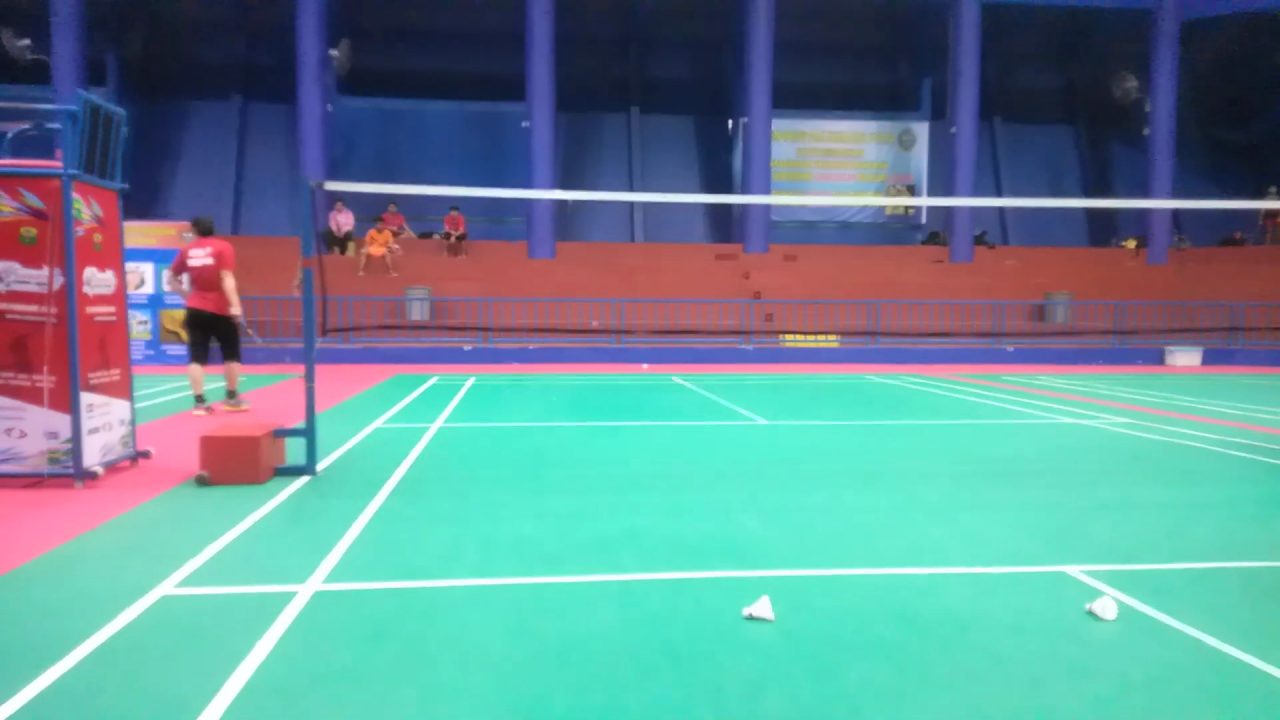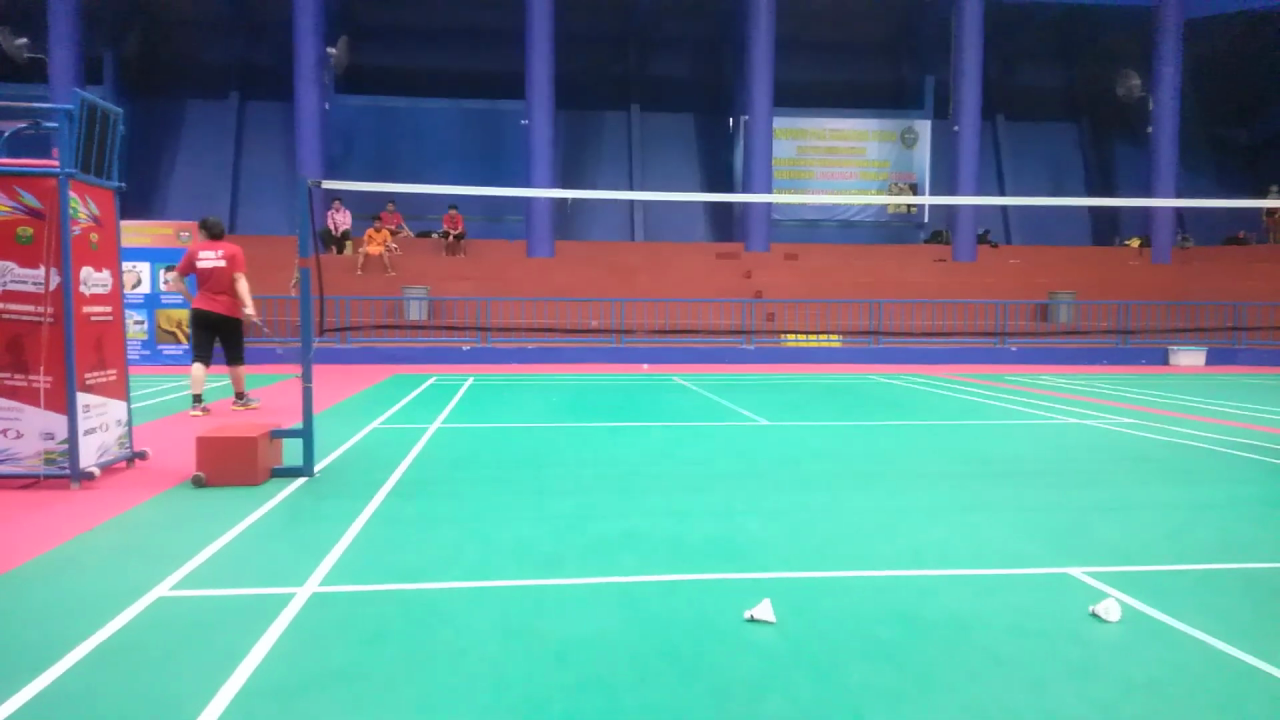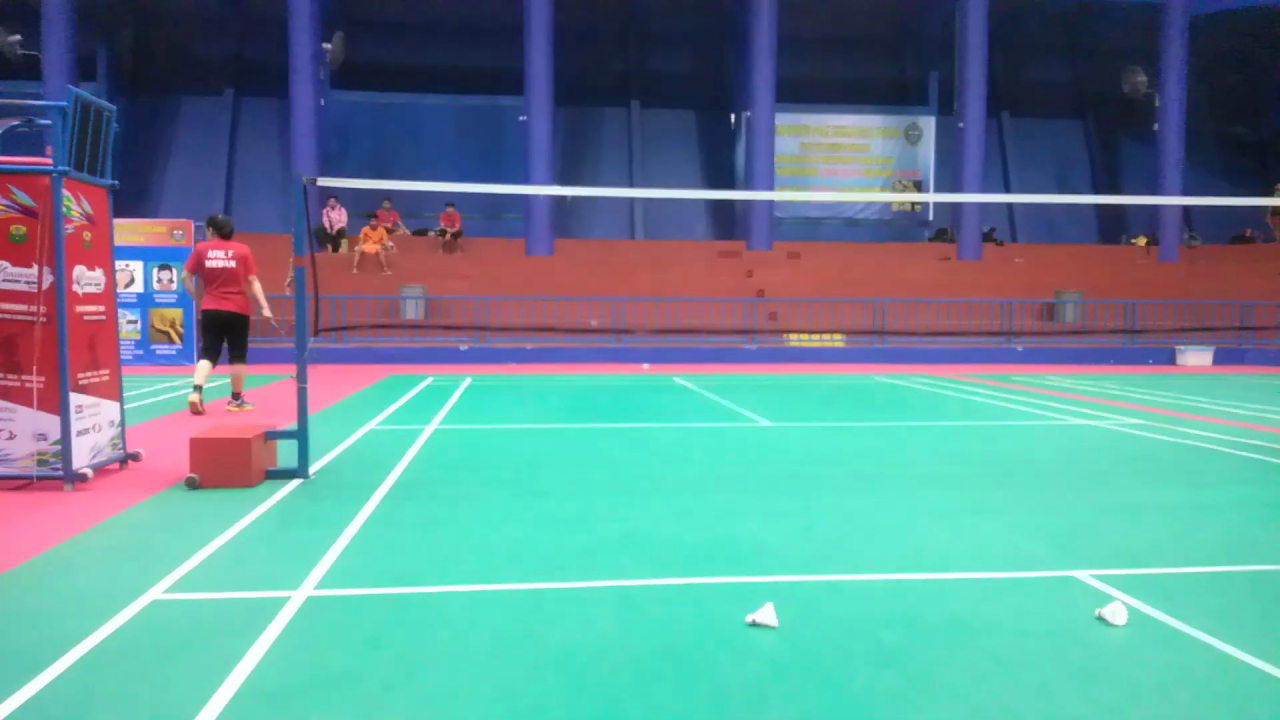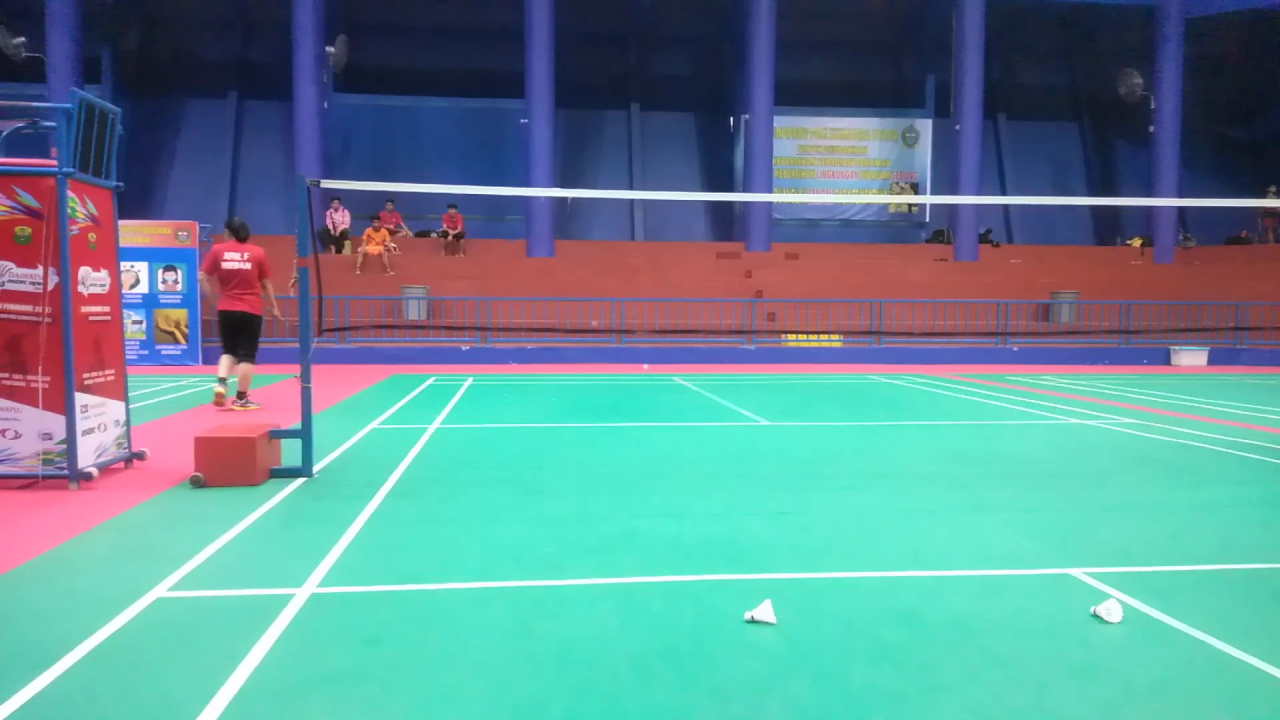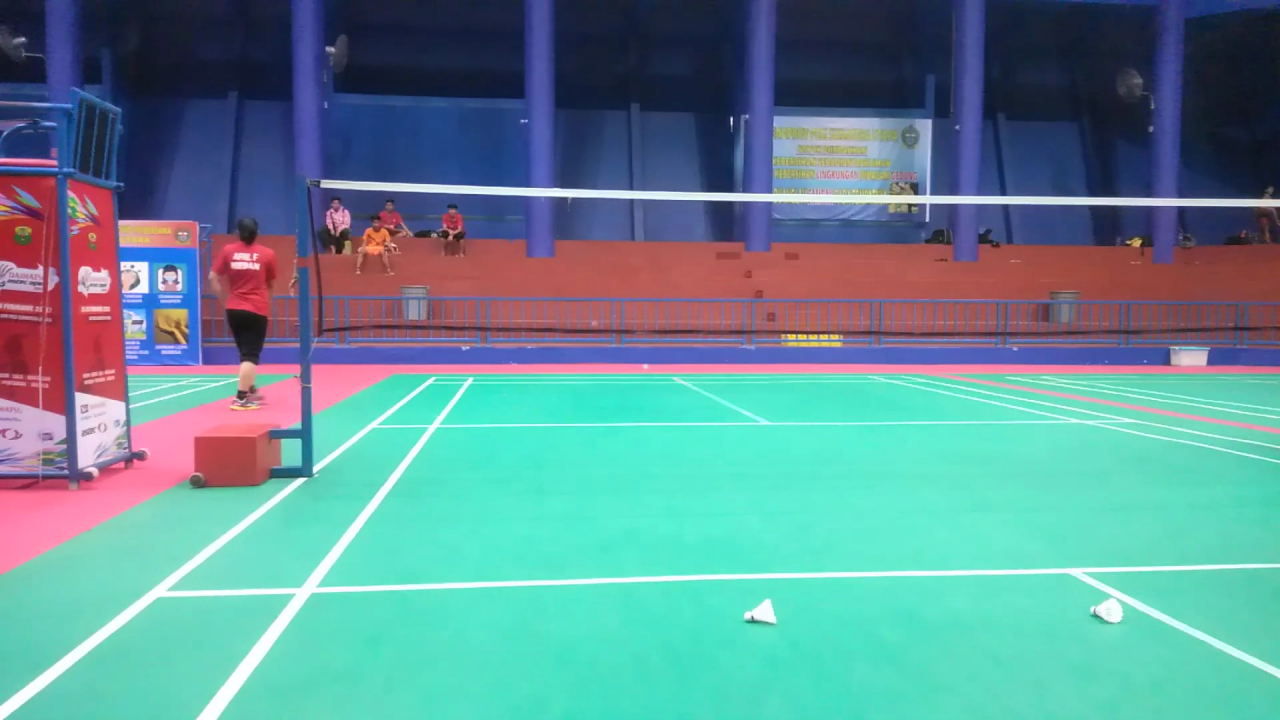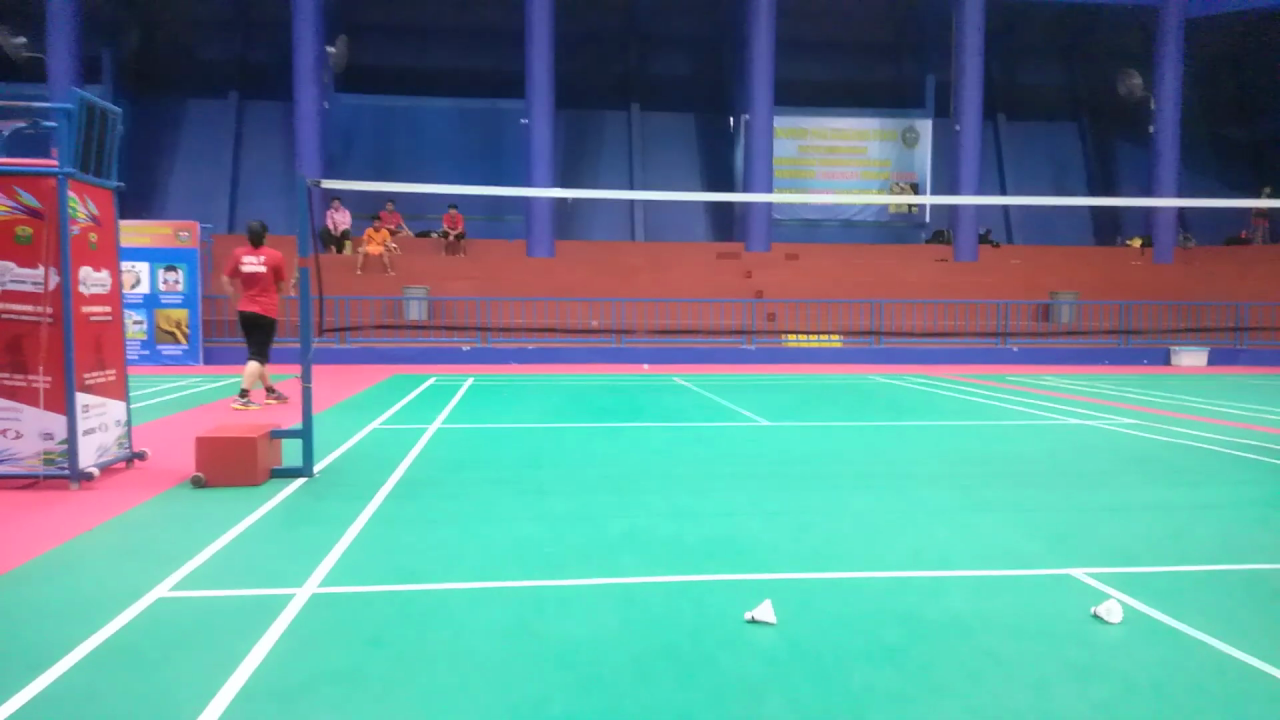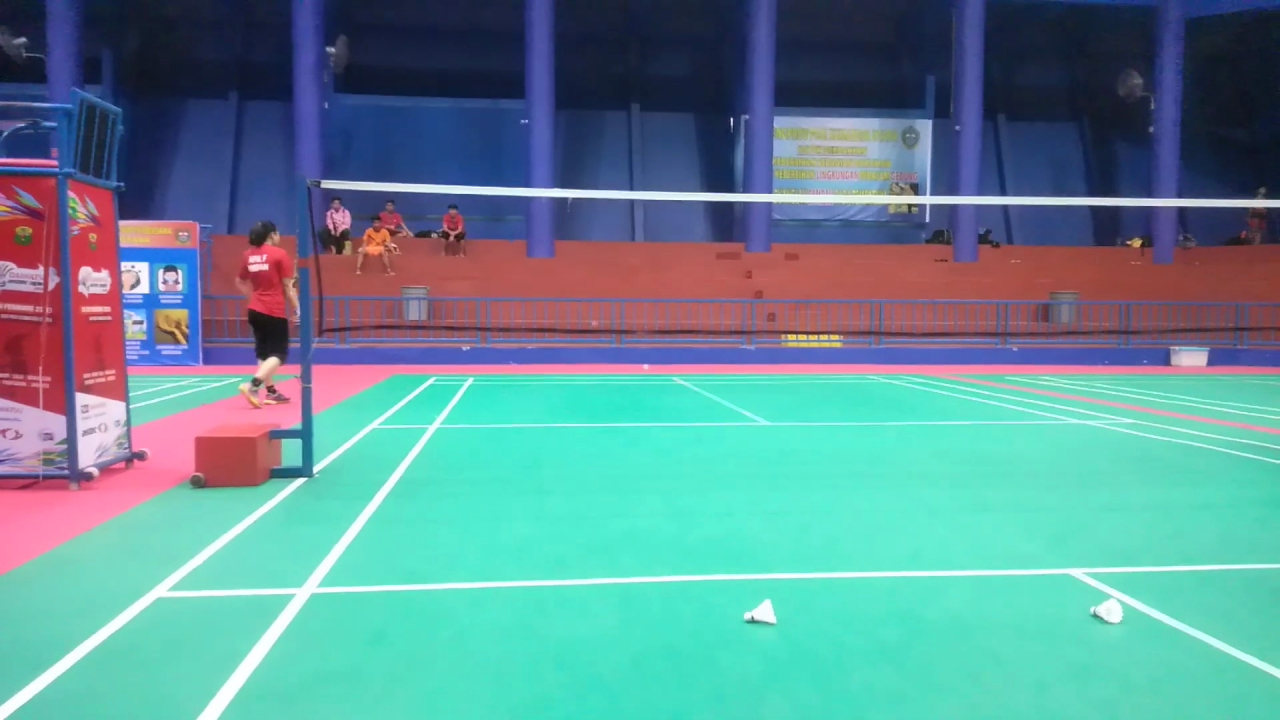
dt=0.2s
person 1, frame 1
left shoulder: (187, 250)
right shoulder: (223, 247)
left elbow: (172, 278)
right elbow: (226, 277)
right wrist: (234, 304)
left hip: (195, 309)
right hip: (220, 309)
left knee: (197, 356)
right knee: (231, 354)
left ankle: (199, 402)
right ankle: (232, 398)
person 1, frame 2
left shoulder: (194, 251)
right shoulder: (233, 250)
left elbow: (178, 280)
right elbow: (239, 279)
left wrist: (192, 300)
right wrist: (248, 305)
left hip: (201, 311)
right hip: (228, 312)
left knee: (200, 357)
right knee: (235, 357)
left ankle: (196, 402)
right ankle: (241, 398)
person 1, frame 3
left shoulder: (201, 249)
right shoulder: (242, 250)
left elbow: (186, 278)
right elbow: (253, 282)
left wrist: (200, 299)
right wrist: (264, 307)
left hip: (210, 310)
right hip: (237, 311)
left knee: (207, 355)
right knee: (237, 356)
left ankle: (196, 391)
right ankle: (236, 399)
person 1, frame 4
left shoulder: (217, 250)
right shoulder: (258, 253)
left elbow: (203, 279)
right elbow: (266, 285)
left wrist: (216, 300)
right wrist: (274, 307)
left hip: (226, 310)
right hip: (251, 311)
left knee: (229, 351)
right knee: (247, 355)
left ankle: (221, 383)
right ankle: (240, 399)
person 1, frame 5
left shoulder: (228, 251)
right shoulder: (267, 254)
left elbow: (213, 278)
right elbow: (270, 284)
left wrist: (226, 298)
left hip: (234, 309)
right hip: (257, 311)
left knee: (246, 352)
right knee: (251, 354)
left ankle: (250, 391)
right ankle: (241, 398)
person 1, frame 6
left shoulder: (239, 254)
right shoulder: (275, 256)
left elbow: (227, 282)
right elbow: (281, 287)
right wrist: (274, 303)
left hip: (245, 311)
right hip: (266, 312)
left knee: (257, 353)
right knee: (258, 356)
left ankle: (270, 391)
right ankle: (242, 397)
person 1, frame 7
left shoulder: (249, 255)
right shoulder: (279, 254)
left elbow: (240, 282)
right elbow: (289, 284)
right wrist: (296, 308)
left hip: (255, 310)
right hip: (274, 311)
left knee: (263, 351)
right knee: (279, 353)
left ankle: (270, 392)
right ankle: (252, 384)
